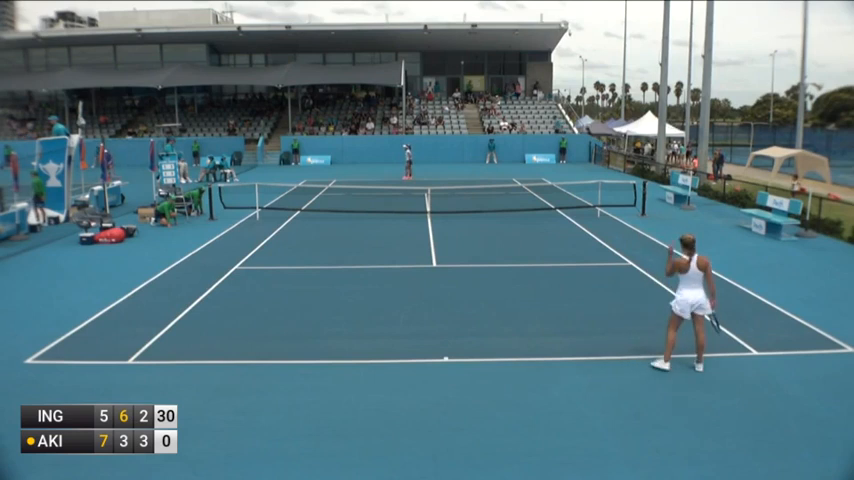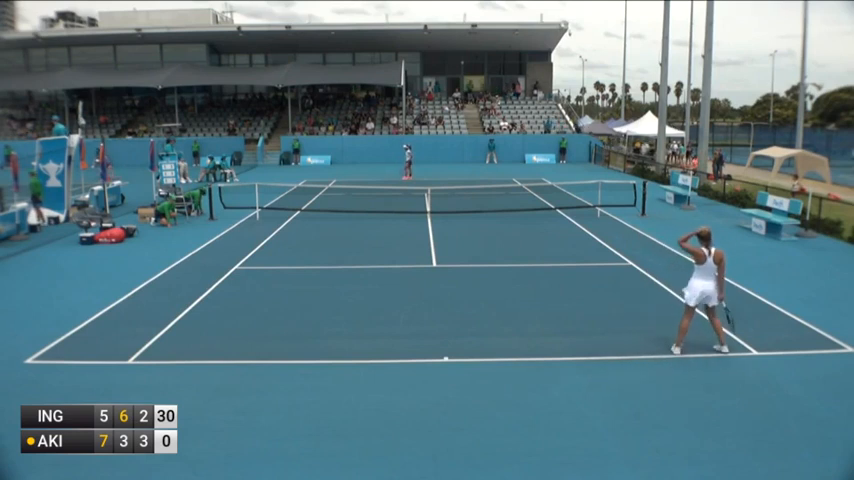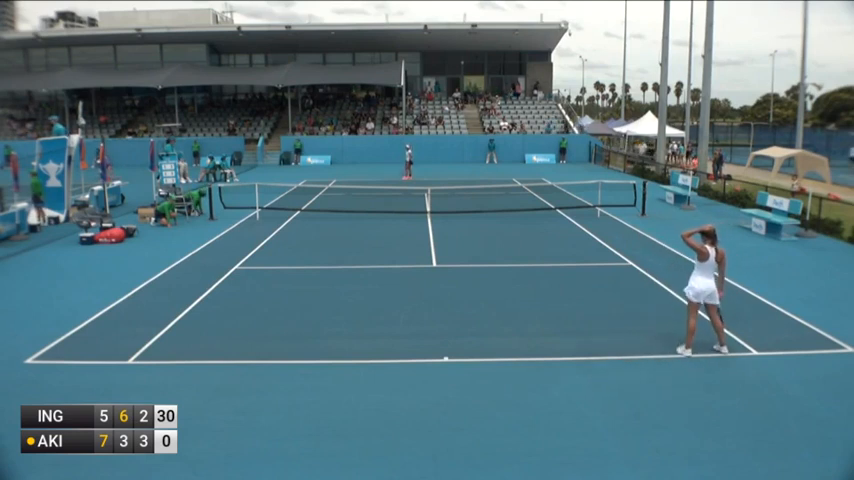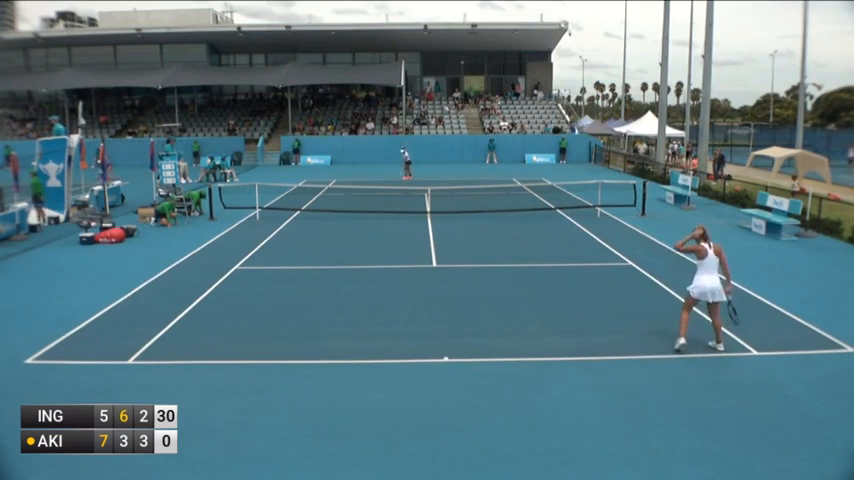
dt=1s
person 1, frame 1
left shoulder: (679, 262)
right shoulder: (704, 261)
left elbow: (668, 273)
right elbow: (710, 282)
left wrist: (670, 254)
right wrist: (713, 298)
left hip: (684, 298)
right hip: (700, 298)
left knee: (672, 329)
right knee: (699, 332)
left ankle: (665, 362)
right ankle: (699, 363)
person 1, frame 2
left shoulder: (698, 253)
right shoulder: (720, 254)
left elbow: (680, 242)
right elbow: (721, 276)
left wrist: (694, 233)
right wrist: (721, 292)
left hip: (695, 288)
right hip: (710, 288)
left knee: (686, 317)
right knee: (713, 317)
left ankle: (677, 346)
right ankle: (723, 345)
person 1, frame 3
left shoulder: (701, 249)
right shoulder: (721, 253)
left elbow: (684, 236)
right elbow: (721, 274)
left wrist: (699, 229)
right wrist: (720, 290)
left hip: (696, 285)
right hip: (710, 286)
left knee: (692, 317)
right knee: (715, 317)
left ankle: (687, 348)
right ankle: (723, 346)
person 1, frame 4
left shoulder: (698, 248)
right shoulder: (718, 249)
left elbow: (677, 247)
right elbow: (726, 268)
left wrist: (691, 236)
right wrist: (729, 284)
left hip: (700, 284)
right hip: (715, 284)
left knee: (685, 310)
right knee: (714, 315)
left ankle: (681, 338)
right ankle: (719, 343)
